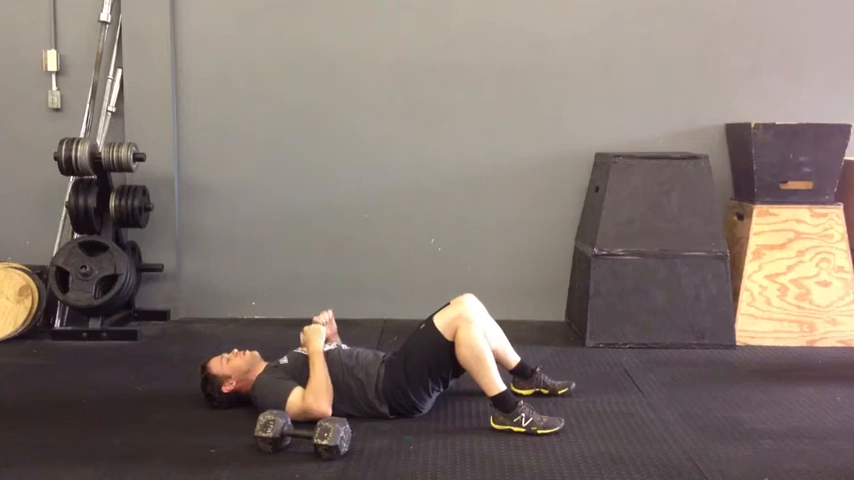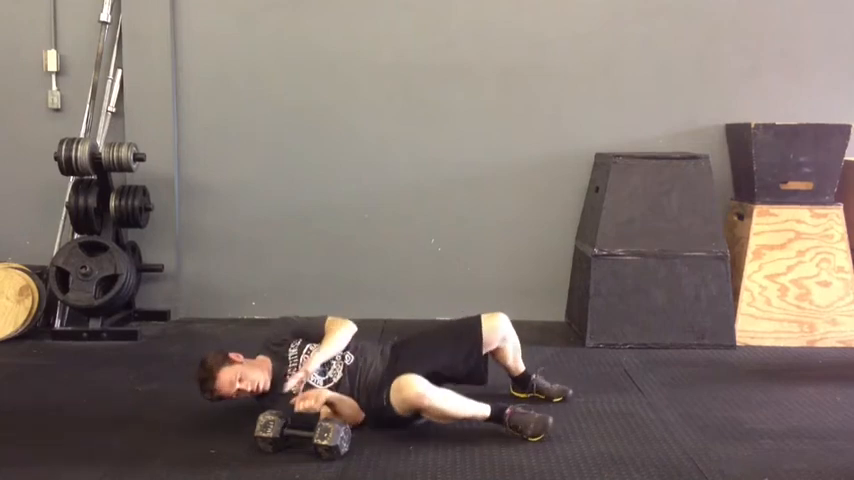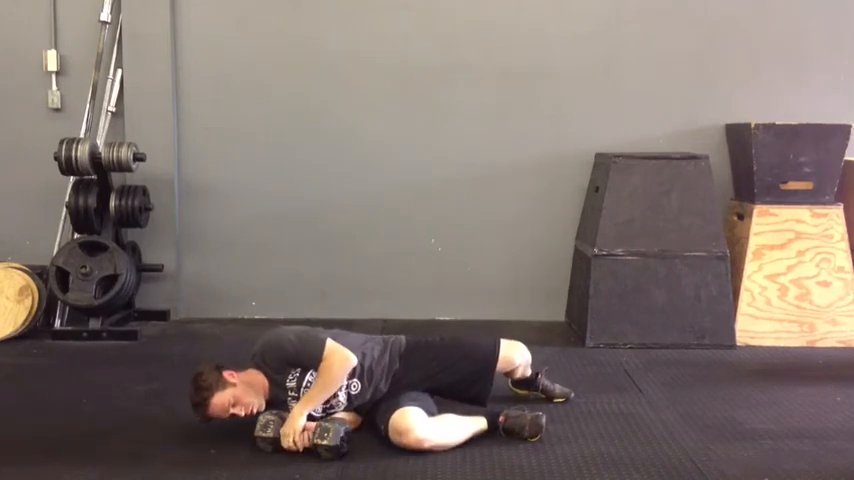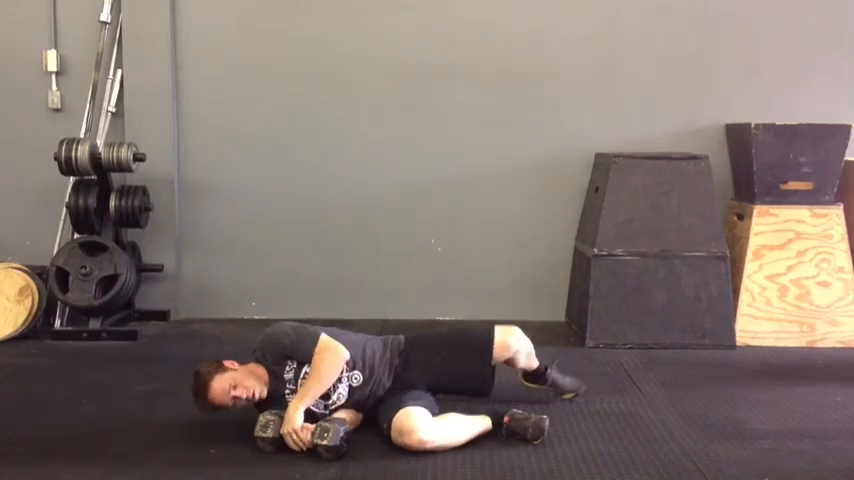
dt=1s
person 1, frame 1
left shoulder: (280, 369)
right shoulder: (266, 388)
right elbow: (320, 408)
left wrist: (329, 334)
right wrist: (315, 346)
left hip: (392, 367)
right hip: (398, 391)
left knee: (467, 302)
right knee: (463, 316)
left ankle: (526, 377)
right ankle: (508, 410)
person 1, frame 2
left shoulder: (282, 336)
right shoulder: (277, 402)
left elbow: (345, 327)
right elbow: (355, 415)
left wrist: (312, 361)
right wrist: (326, 398)
left hip: (395, 354)
right hip: (384, 398)
left knee: (498, 325)
right knee: (414, 391)
left ankle: (524, 383)
right ankle: (501, 415)
person 1, frame 3
left shoulder: (275, 346)
right shoulder: (273, 406)
left elbow: (343, 359)
right elbow: (352, 416)
left wrist: (301, 410)
right wrist: (312, 428)
left hip: (403, 359)
right hip: (382, 400)
left knee: (516, 355)
right knee: (411, 433)
left ankle: (528, 383)
right ankle: (494, 421)
person 1, frame 4
left shoulder: (273, 341)
right shoulder: (271, 406)
left elbow: (334, 353)
right elbow: (351, 415)
left wrist: (298, 405)
right wrist: (308, 430)
left hip: (403, 356)
right hip: (388, 397)
left knee: (511, 340)
right knee: (414, 434)
left ankle: (538, 376)
right ankle: (498, 421)
